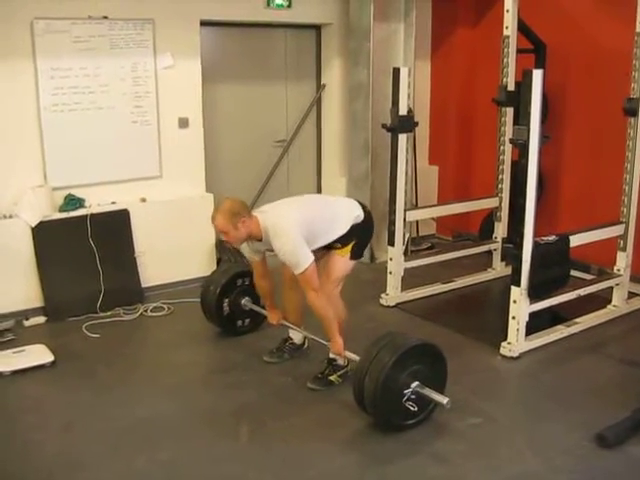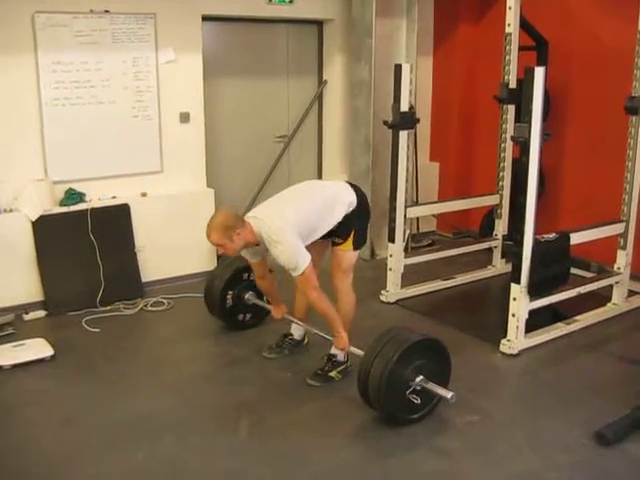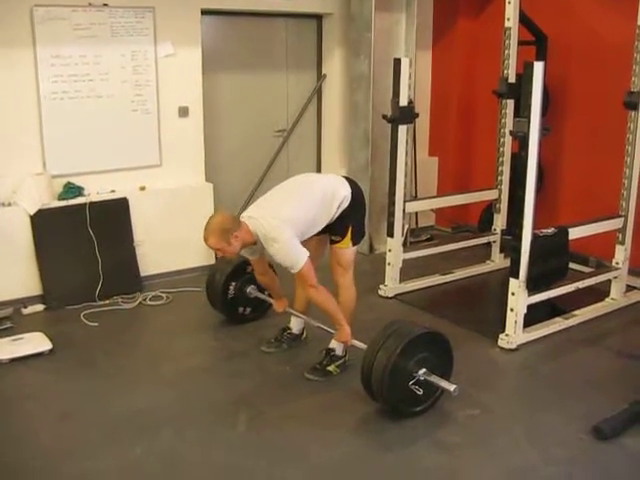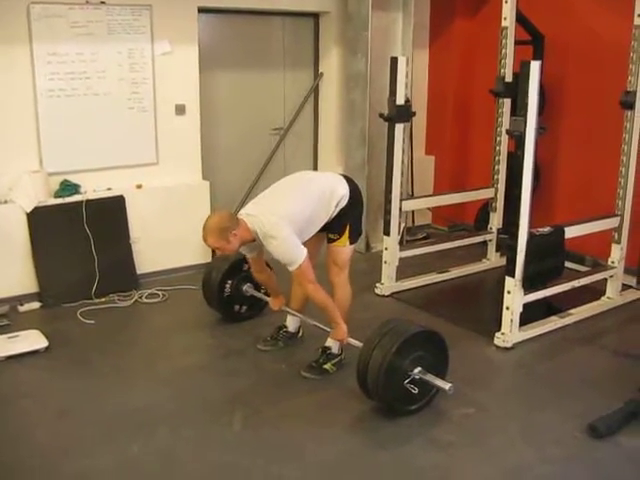
dt=0.3s
person 1, frame 1
left shoulder: (283, 236)
right shoulder: (250, 232)
left elbow: (314, 291)
right elbow: (262, 276)
left wrist: (336, 339)
right wrist: (271, 309)
left hip: (354, 221)
right hip: (327, 219)
left knee: (327, 287)
right knee: (290, 277)
left ankle: (338, 361)
right ankle: (296, 340)
person 1, frame 2
left shoulder: (280, 240)
right shoulder: (246, 232)
left elbow: (313, 290)
right elbow: (262, 276)
left wrist: (340, 333)
right wrist: (276, 305)
left hip: (350, 205)
right hip: (325, 201)
left knee: (340, 280)
right knee: (302, 275)
left ankle: (339, 358)
right ankle: (297, 336)
person 1, frame 3
left shoulder: (277, 240)
right shoulder: (245, 229)
left elbow: (312, 286)
right elbow: (262, 272)
left wrist: (342, 326)
right wrist: (279, 299)
left hip: (344, 198)
right hip: (320, 192)
left knee: (341, 274)
right knee: (304, 270)
left ankle: (338, 352)
right ankle: (295, 330)
person 1, frame 4
left shoulder: (276, 236)
right shoulder: (243, 227)
left elbow: (310, 283)
right elbow: (259, 270)
left wrist: (339, 324)
right wrist: (276, 296)
left hip: (342, 197)
right hip: (319, 192)
left knee: (337, 273)
right knee: (301, 268)
left ankle: (334, 350)
right ankle: (291, 328)
